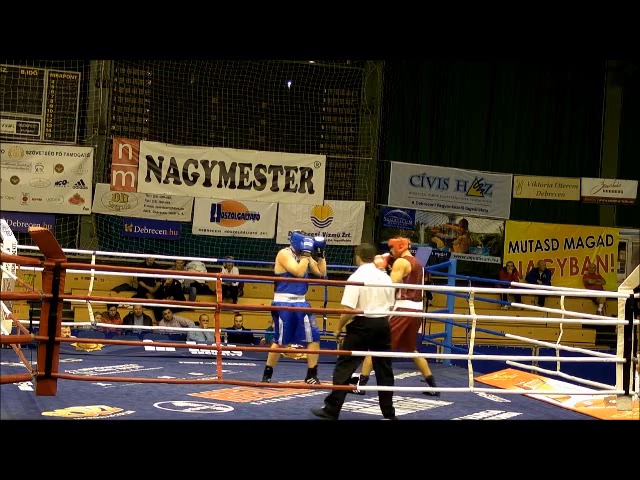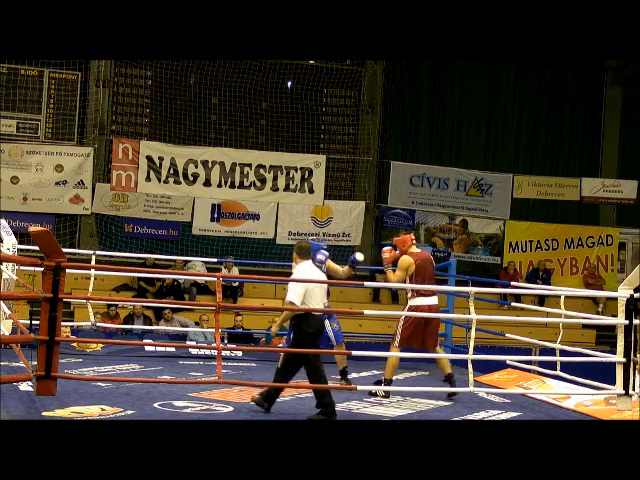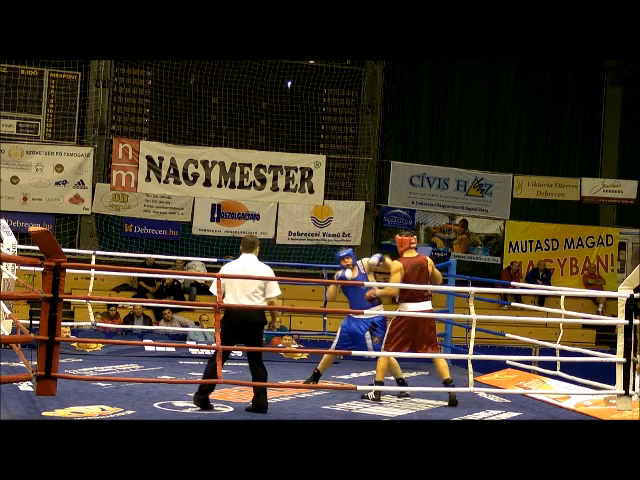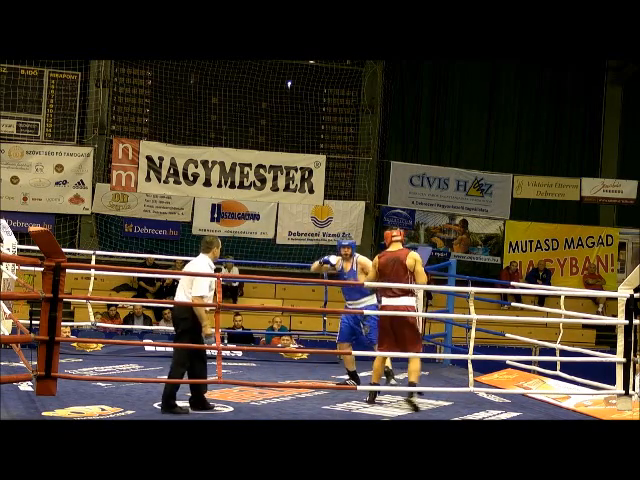
dt=0.7s
person 1, frame 1
left shoulder: (356, 278)
right shoulder: (386, 278)
left elbow: (348, 308)
right elbow: (390, 306)
left wrist: (338, 327)
left hip: (362, 325)
right hip: (382, 324)
left knee: (344, 366)
right knee: (384, 369)
left ankle: (332, 408)
right ankle: (388, 411)
person 1, frame 2
left shoulder: (299, 275)
right shoulder: (319, 274)
left elbow: (292, 305)
right elbow: (322, 303)
left wrist: (278, 323)
left hip: (304, 322)
right hip: (316, 321)
left knee: (313, 366)
right knee: (289, 362)
left ankle: (327, 408)
right ankle: (267, 398)
person 1, frame 3
left shoulder: (228, 267)
right shoulder: (265, 269)
left elbow: (217, 296)
right elbow: (272, 300)
right wrist: (274, 318)
left hip: (232, 315)
right hip: (255, 316)
left knee: (219, 357)
right knee: (256, 360)
left ankle: (202, 396)
right ankle: (260, 402)
person 1, frame 4
left shoulder: (194, 264)
right shoulder: (204, 269)
right elbow: (197, 300)
right wrist: (206, 325)
left hip: (181, 311)
right hip: (187, 314)
left knee: (197, 357)
right knee: (182, 358)
left ankle: (198, 399)
right ankle: (168, 402)
person 2, frame 1
left shoulder: (400, 262)
right shoulder: (416, 263)
right wrist: (391, 265)
left hip: (402, 308)
right hip: (416, 309)
right knee: (411, 349)
left ankle: (360, 383)
right ankle: (432, 385)
person 2, frame 2
left shoulder: (405, 259)
right shoulder: (428, 256)
left elbow: (394, 282)
left wrist: (387, 264)
left hip: (416, 306)
right hip: (433, 304)
left knee: (395, 347)
right knee: (434, 347)
left ankle: (385, 387)
right ankle: (451, 382)
person 2, frame 3
left shoulder: (398, 264)
right shoulder: (426, 260)
left elbow: (393, 291)
right elbow: (438, 280)
left wrist: (375, 292)
left hip: (406, 313)
right hip: (426, 311)
left knee: (386, 351)
right knee: (434, 352)
left ankle: (376, 390)
right ankle: (450, 388)
person 2, frame 4
left shoulder: (378, 259)
right shoulder: (412, 256)
left elbow: (368, 284)
right elbow: (422, 282)
left hip: (386, 307)
right hip: (407, 307)
left knee: (383, 352)
right knee: (414, 351)
left ankle: (372, 393)
right ankle: (411, 392)
person 3, frame 1
left shoulder: (305, 255)
right shoulder: (284, 253)
left elbow: (321, 272)
right elbow: (299, 272)
left wrist: (320, 253)
right wrist: (305, 253)
left hip: (300, 303)
right hip: (284, 304)
left knee: (313, 338)
right knee: (280, 341)
left ankle: (311, 376)
right ankle: (267, 375)
person 3, frame 2
left shoulder: (326, 262)
left elbow: (342, 274)
left wrist: (352, 264)
right wrist: (317, 264)
left knee: (338, 341)
left ankle: (344, 377)
person 3, frame 3
left shoulder: (365, 264)
right shoulder: (340, 275)
left elbow: (388, 264)
right elbow: (330, 298)
left wrist: (381, 259)
right wrist: (336, 281)
left hip: (373, 318)
right hip: (354, 318)
right knee: (334, 349)
left ankle: (402, 384)
right ankle: (314, 377)
person 3, frame 4
left shoulder: (362, 261)
right shoulder: (337, 262)
right elbow: (314, 269)
right wrist: (323, 261)
left hip: (367, 308)
right hip: (350, 309)
left knee: (375, 343)
right knee: (343, 343)
left ankle: (389, 376)
right ankle: (353, 377)
